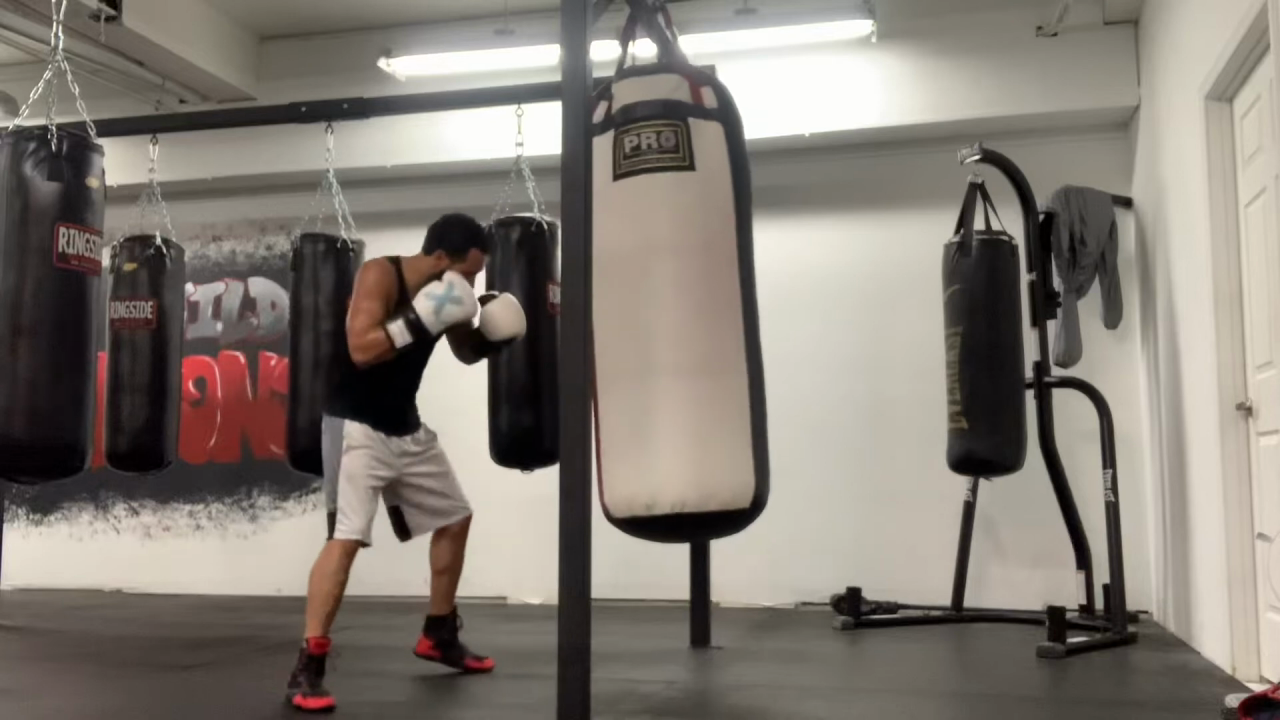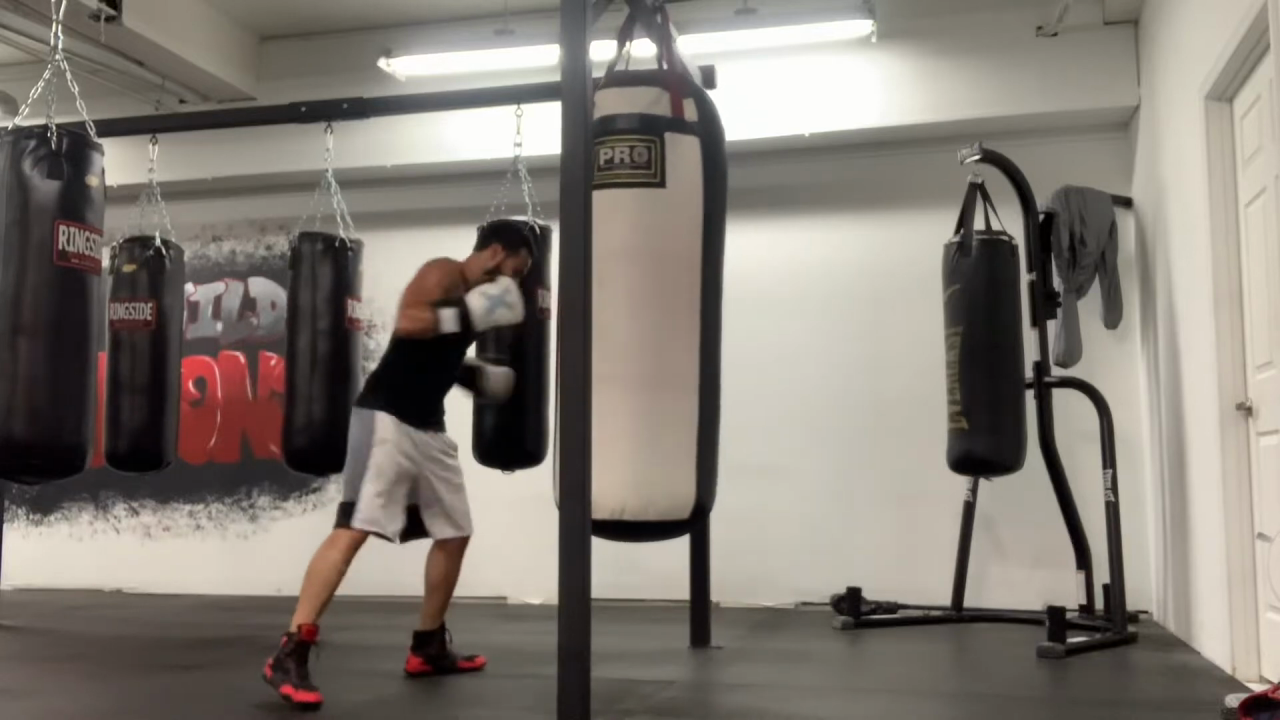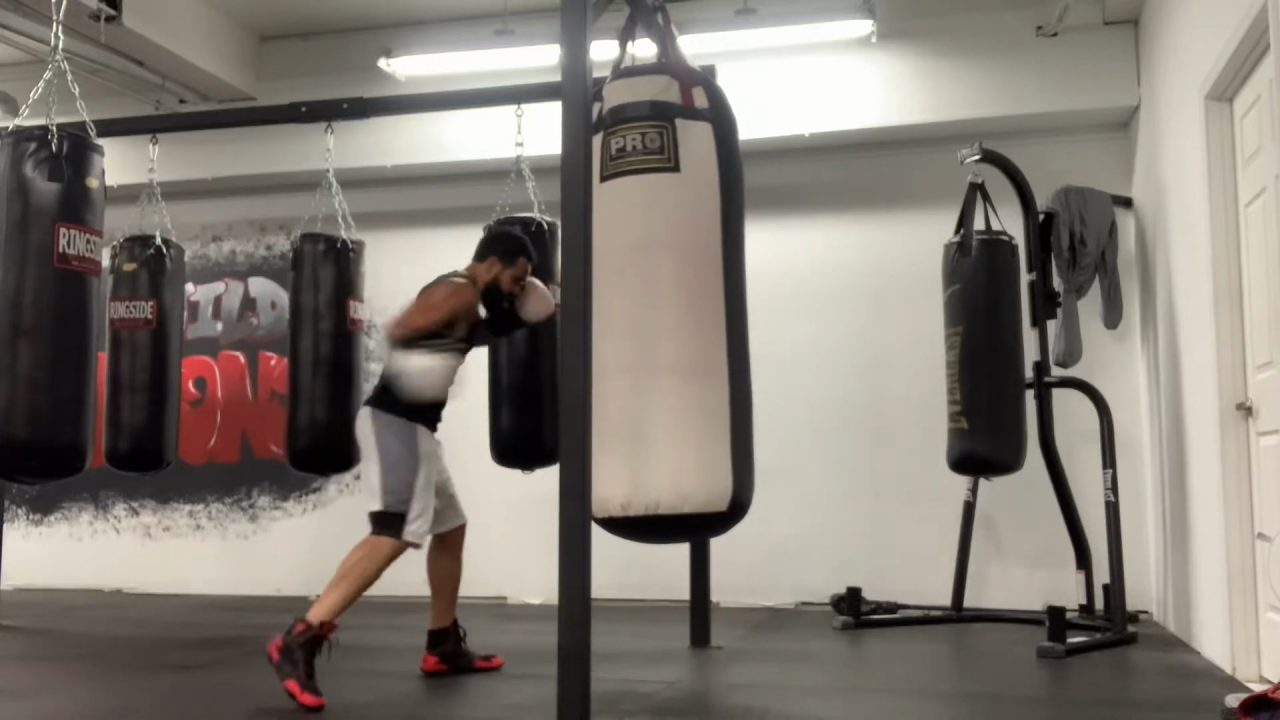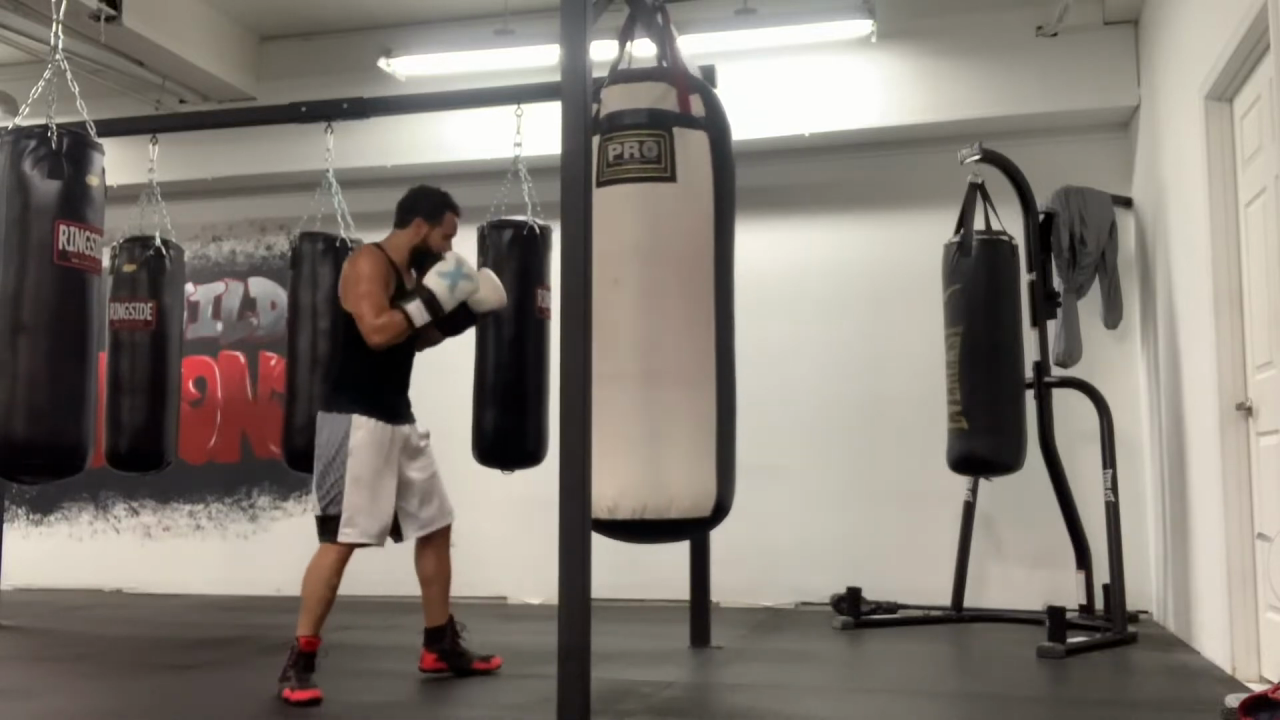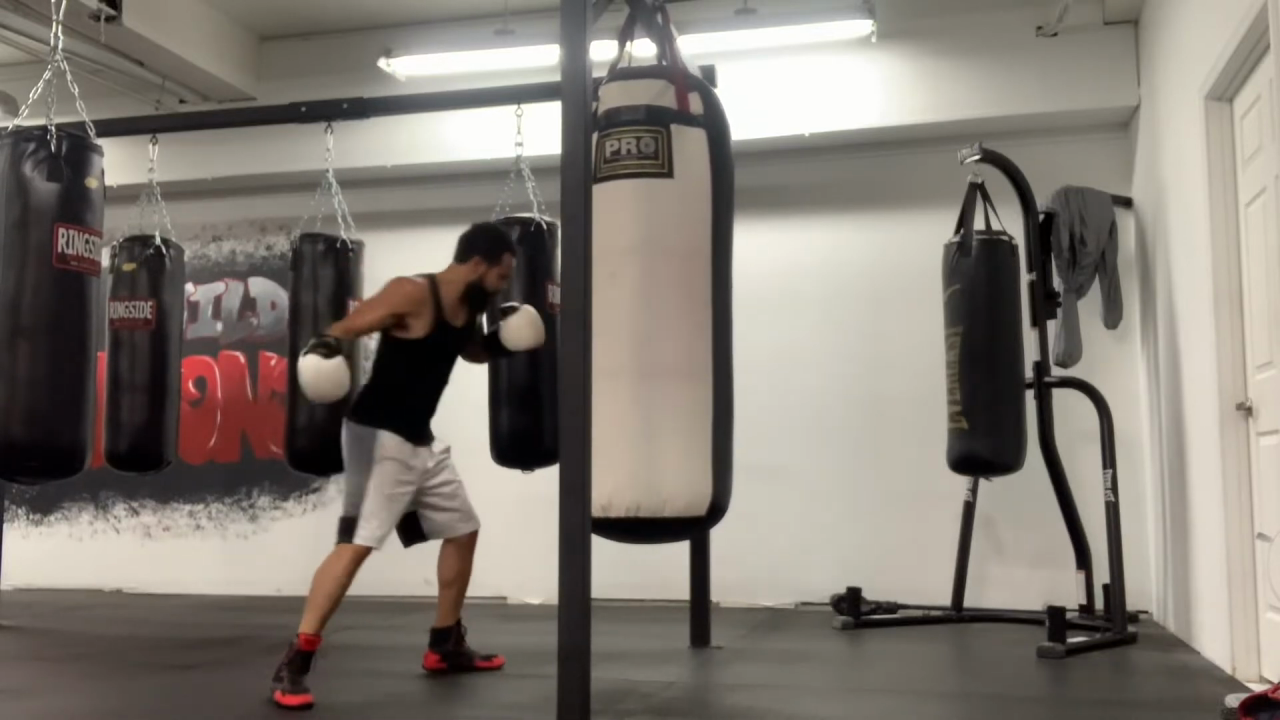
dt=1s
person 1, frame 1
left shoulder: (443, 291)
right shoulder: (379, 275)
left elbow: (467, 351)
right elbow: (363, 350)
left wrist: (491, 328)
right wrist: (422, 318)
left hip: (407, 428)
right hip: (356, 425)
left knee: (455, 520)
right knee: (346, 538)
left ankle: (439, 634)
right ankle: (307, 668)
person 1, frame 2
left shoulder: (468, 289)
right shoulder: (440, 272)
right elbow: (407, 323)
left wrist: (476, 375)
right wrist: (469, 314)
left hip: (427, 428)
right hip: (386, 417)
left knee: (454, 533)
right knee: (354, 528)
left ankle: (428, 646)
right ankle: (290, 653)
person 1, frame 3
left shoulder: (467, 299)
right shoulder: (458, 289)
left elbow: (471, 336)
right elbow: (401, 330)
left wrist: (508, 309)
left hip: (412, 427)
right hip: (396, 423)
left knee: (450, 530)
right knee: (390, 537)
left ankle: (443, 646)
right ankle: (299, 642)
person 1, frame 4
left shoulder: (413, 271)
right shoulder: (369, 262)
right elbow: (378, 332)
left wrist: (459, 312)
right wrist: (433, 297)
left hip: (399, 420)
right hip: (355, 420)
left knee: (435, 528)
right knee: (341, 541)
left ankle: (441, 646)
right ankle: (299, 662)
person 1, frame 5
left shoulder: (471, 302)
right shoulder: (411, 292)
left elbow: (476, 351)
right elbow: (342, 330)
left wrist: (506, 338)
right wrist: (324, 351)
left hip: (419, 440)
right hip: (377, 435)
left knee: (463, 531)
right knee: (356, 544)
left ankle: (445, 645)
right ankle: (294, 663)
